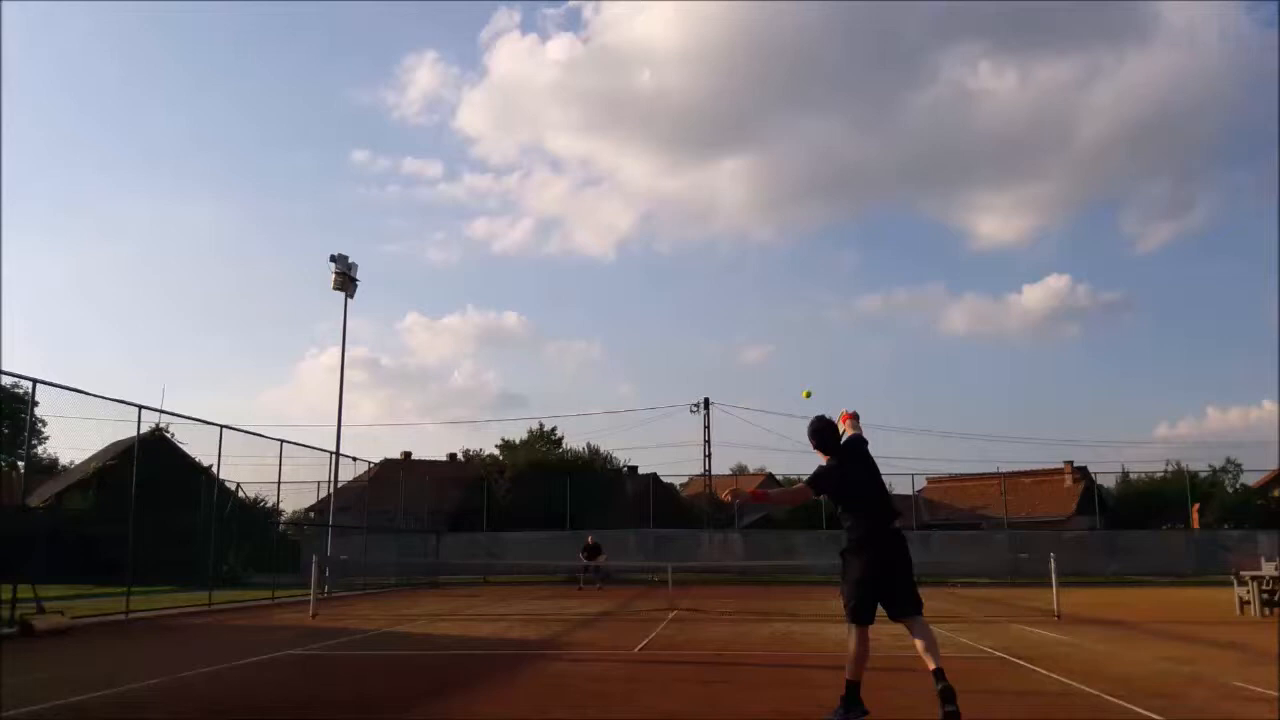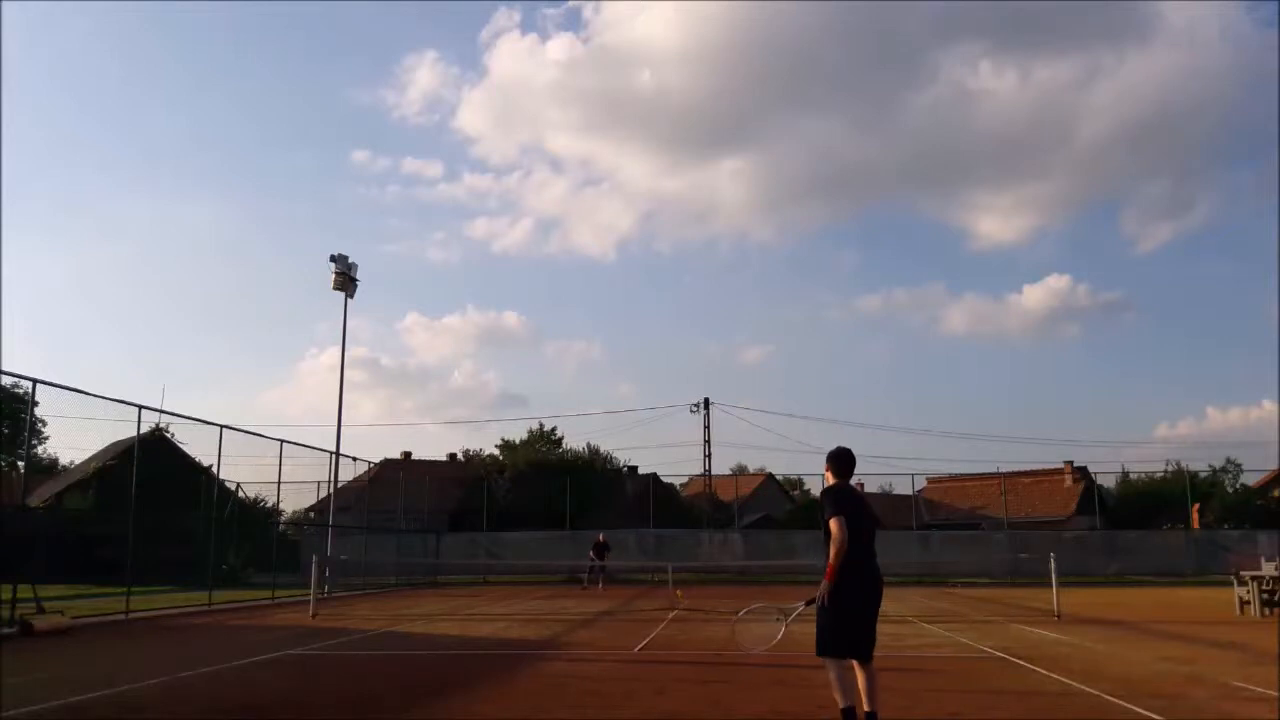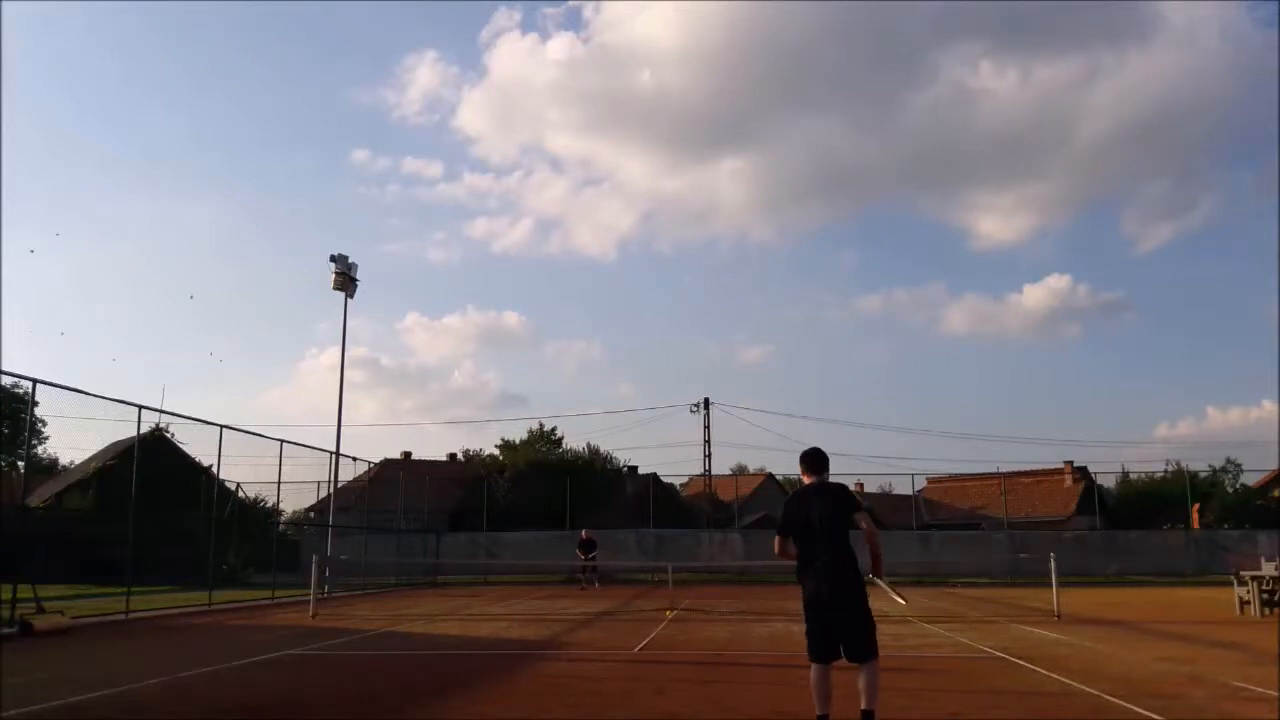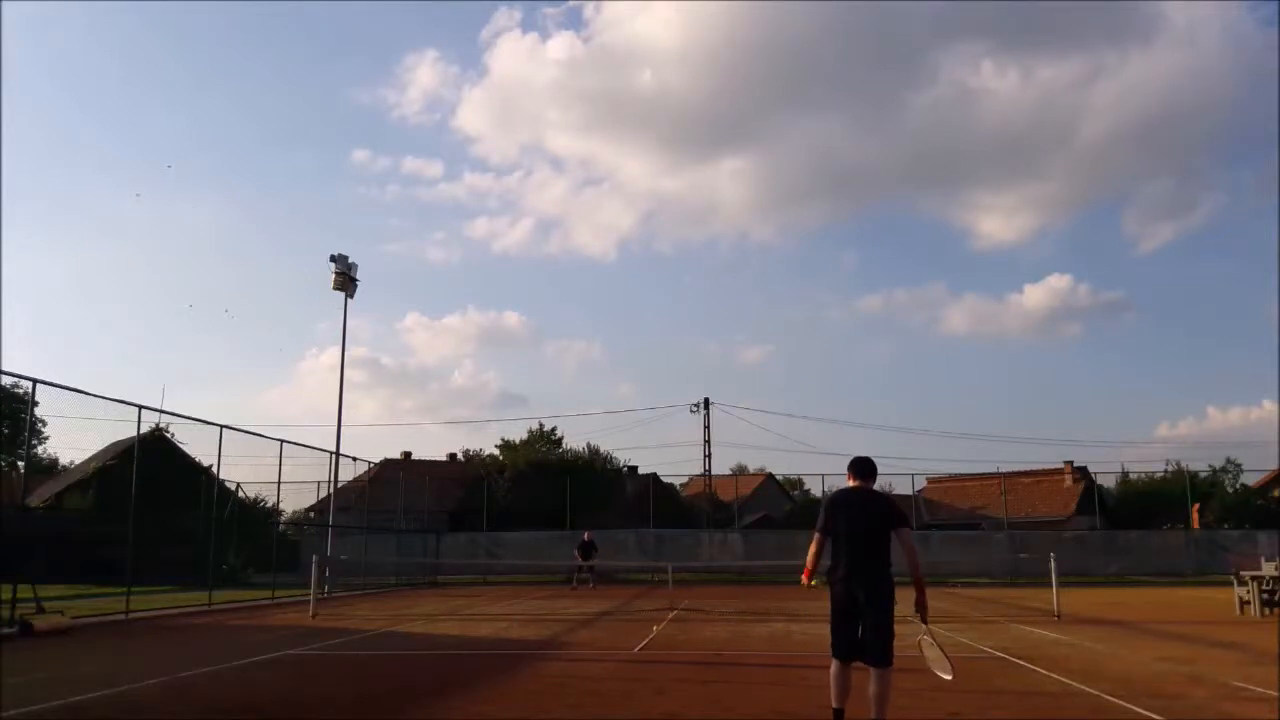
dt=1s
person 1, frame 1
left shoulder: (829, 471)
right shoulder: (856, 448)
left elbow: (799, 493)
right elbow: (853, 427)
left wrist: (752, 494)
right wrist: (848, 420)
left hip: (864, 551)
right hip: (893, 544)
left knee: (859, 628)
right knee: (913, 620)
right ankle: (940, 680)
person 1, frame 2
left shoulder: (831, 494)
right shoulder: (860, 499)
left elbow: (839, 537)
left wrist: (828, 578)
left hip: (844, 585)
right hip: (870, 582)
left knee: (833, 656)
right knee: (863, 657)
person 1, frame 3
left shoulder: (791, 502)
right shoulder: (838, 492)
left elbow: (780, 550)
right elbow: (868, 529)
right wrist: (876, 562)
left hip: (811, 583)
right hip: (844, 579)
left knee: (820, 660)
right knee: (866, 656)
person 1, frame 4
left shoulder: (833, 501)
right shoulder: (887, 503)
left elbow: (816, 549)
right elbow: (909, 547)
left wrist: (807, 574)
right wrist: (920, 591)
left hip: (841, 584)
right hip: (877, 585)
left knee: (841, 658)
right knee: (880, 663)
